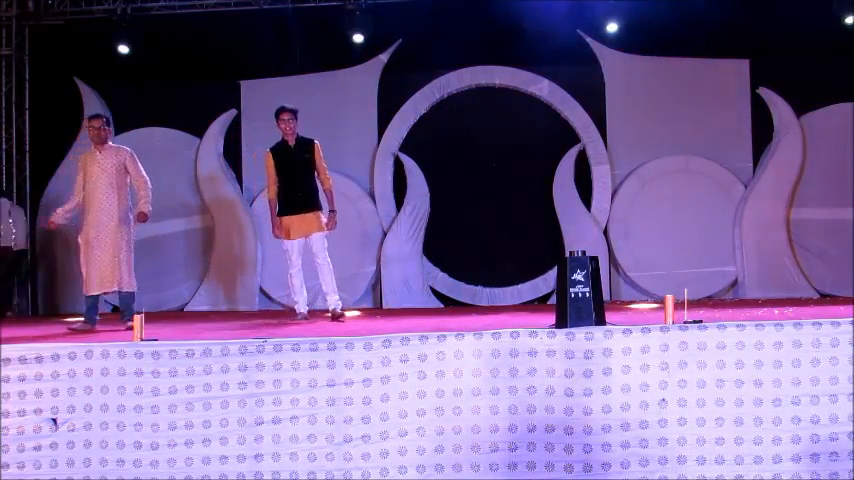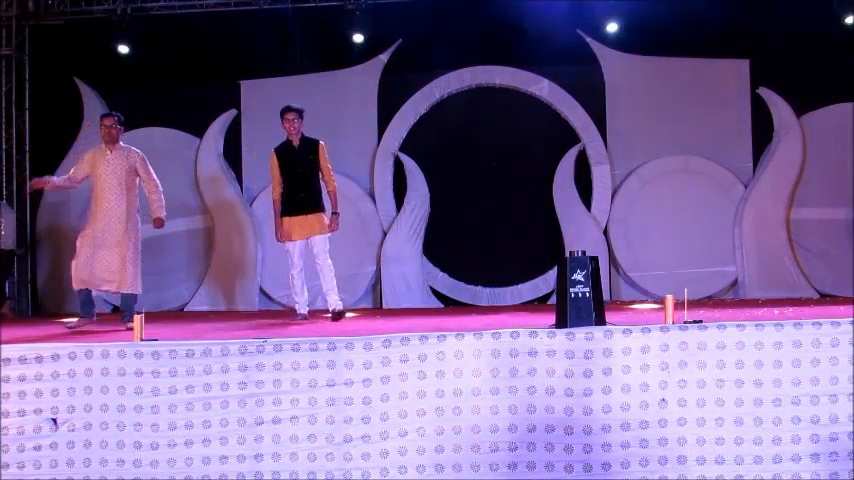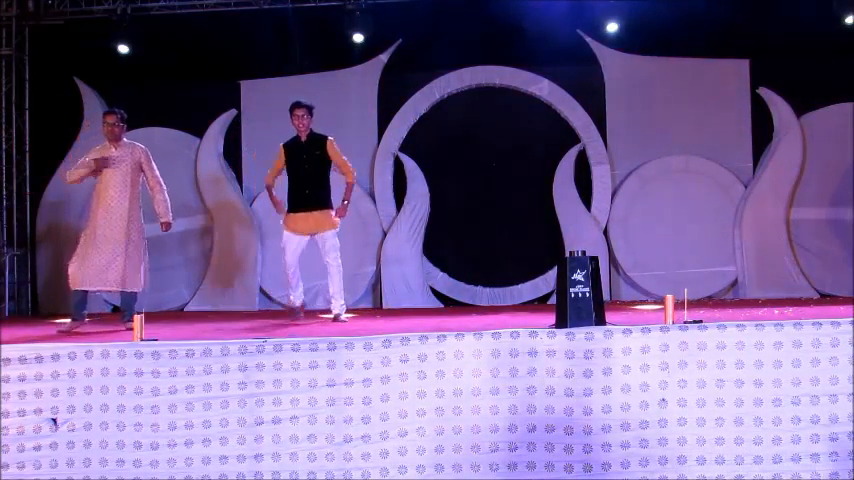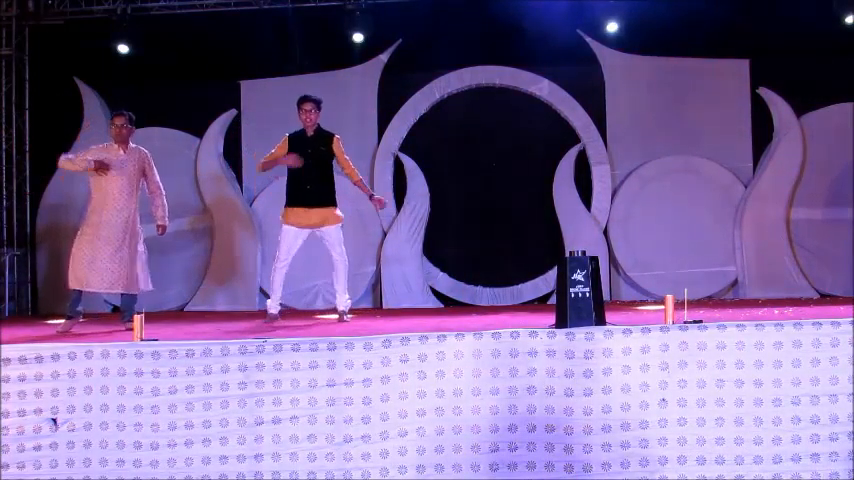
dt=0.2s
person 1, frame 1
left shoulder: (312, 146)
right shoulder: (273, 153)
left elbow: (325, 179)
right elbow: (272, 189)
left wrist: (332, 210)
right wrist: (274, 221)
left hip: (313, 213)
right hip: (288, 217)
left knee: (321, 258)
right knee: (294, 264)
left ankle: (334, 305)
right ankle: (301, 309)
person 1, frame 2
left shoulder: (317, 146)
right shoulder: (277, 153)
left elbow: (329, 181)
right elbow: (277, 191)
left wrist: (335, 212)
right wrist: (277, 223)
left hip: (316, 214)
right hip: (290, 218)
left knee: (323, 260)
right knee: (296, 265)
left ankle: (335, 305)
right ankle: (302, 309)
person 1, frame 3
left shoulder: (326, 143)
right shoulder: (286, 148)
left elbow: (349, 173)
right elbow: (270, 178)
left wrist: (345, 201)
right wrist: (273, 198)
left hip: (323, 212)
right hip: (296, 214)
left knee: (332, 259)
right knee: (290, 261)
left ankle: (338, 309)
right ankle: (297, 300)
person 1, frame 4
left shoulder: (331, 140)
right shoulder: (290, 140)
left elbow: (350, 170)
right elbow: (263, 166)
left wrist: (371, 195)
right wrist: (281, 160)
left hip: (326, 210)
right hip: (295, 211)
left knee: (339, 256)
right knee: (282, 260)
left ankle: (343, 307)
right ankle: (273, 308)
person 2, frame 1
left shoulder: (124, 154)
right shoulder: (84, 159)
left elbow: (142, 182)
right elbow: (79, 194)
left wrist: (144, 207)
right wrist: (59, 216)
left hip: (118, 221)
right hip: (93, 223)
left knee: (122, 265)
right knee: (92, 268)
left ankle: (128, 317)
right ankle: (89, 319)
person 2, frame 2
left shoulder: (134, 155)
right shoulder: (92, 156)
left elbow: (152, 185)
right elbow: (72, 179)
left wrist: (158, 213)
right wrist: (49, 181)
left hip: (125, 223)
right hip: (98, 222)
left knee: (127, 267)
right knee: (83, 265)
left ankle: (129, 318)
right ankle: (87, 314)
person 2, frame 3
left shoulder: (138, 151)
right shoulder: (96, 154)
left elbow: (156, 184)
right elbow: (72, 177)
left wrist: (165, 215)
right wrist: (91, 166)
left hip: (128, 221)
right hip: (100, 221)
left knee: (129, 267)
right knee: (82, 265)
left ankle: (129, 317)
right ankle: (77, 316)
person 2, frame 4
left shoulder: (142, 156)
right shoulder: (98, 152)
left elbow: (155, 189)
right elbow: (63, 161)
left wrist: (161, 218)
right wrist: (90, 165)
left hip: (127, 223)
right hip: (98, 222)
left knee: (128, 268)
right knee: (82, 264)
left ankle: (128, 318)
right ankle: (73, 314)
